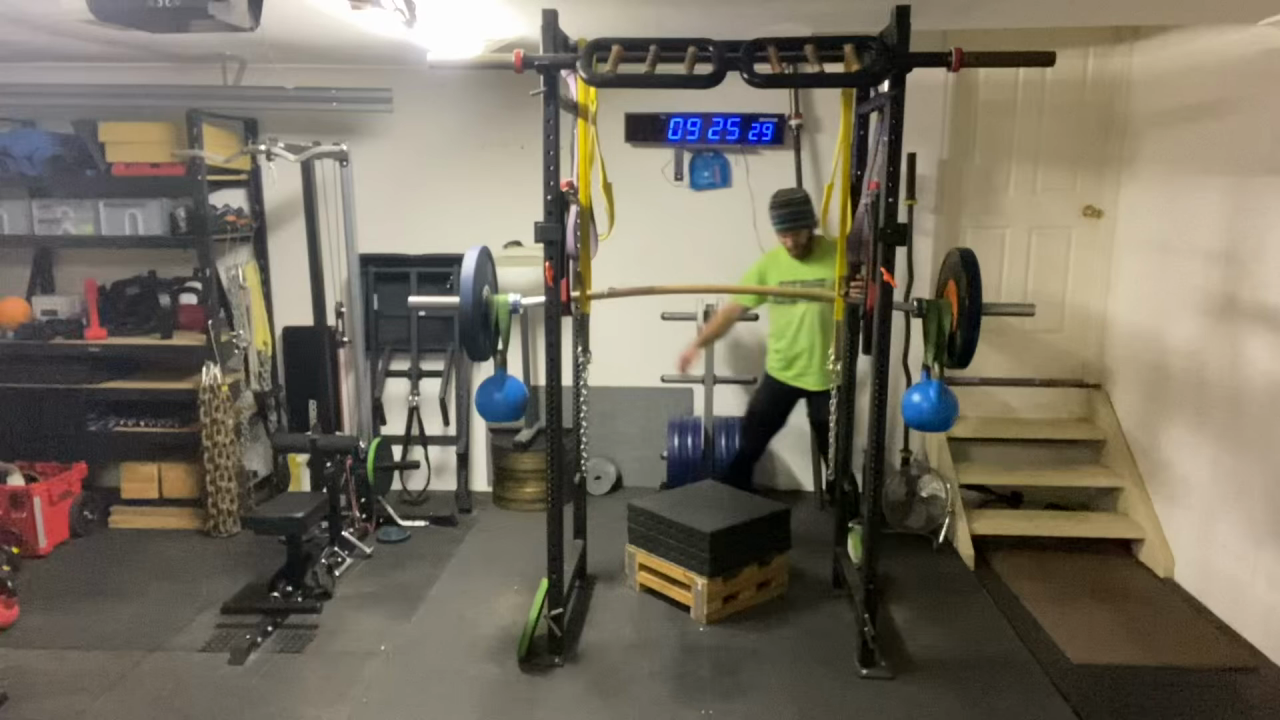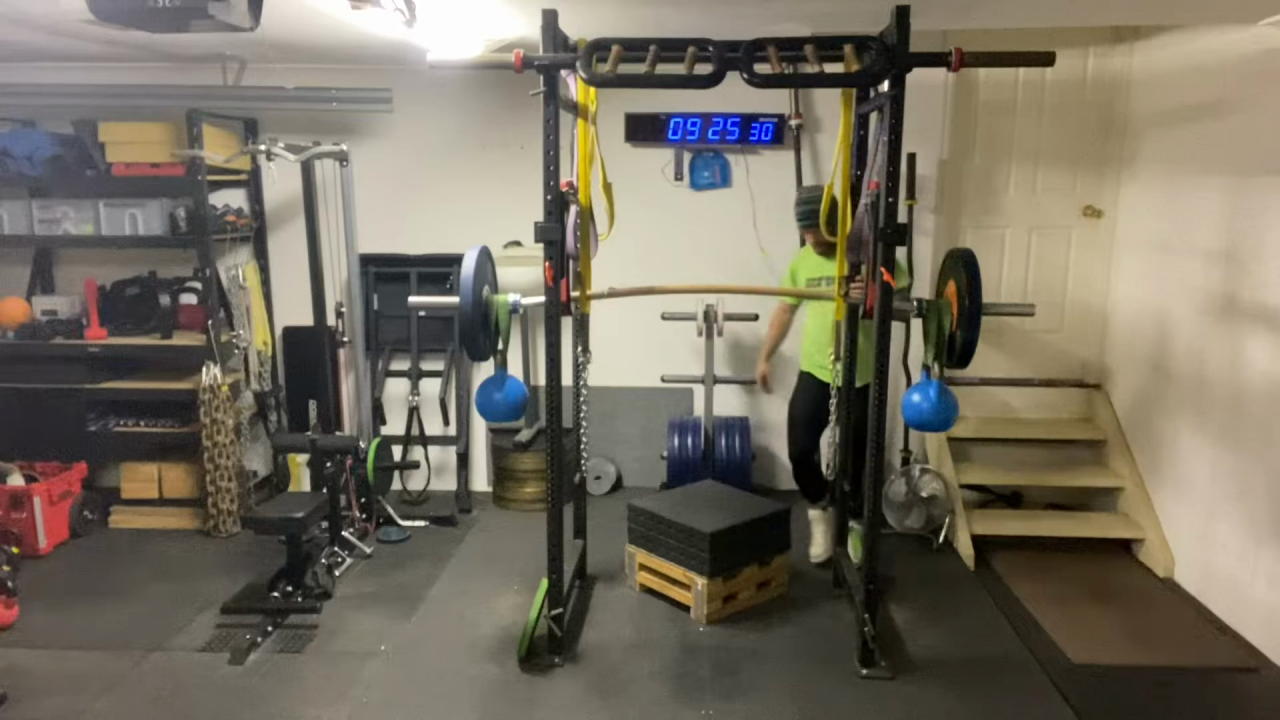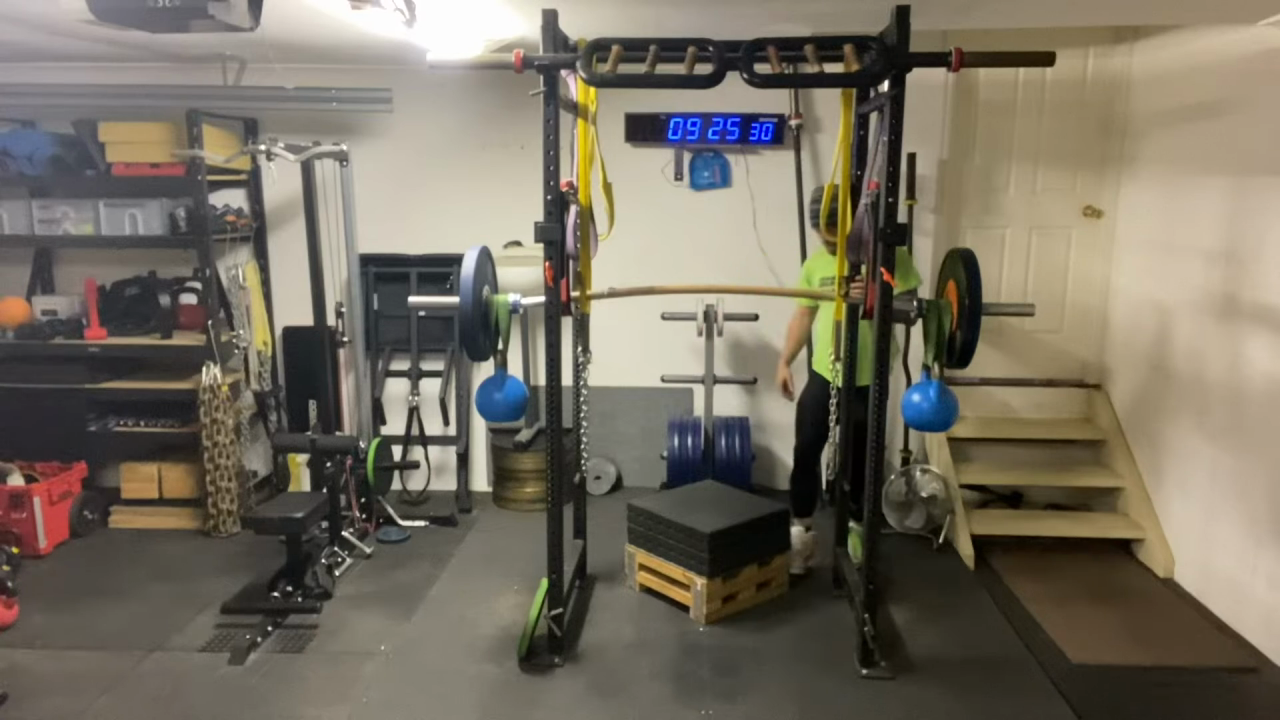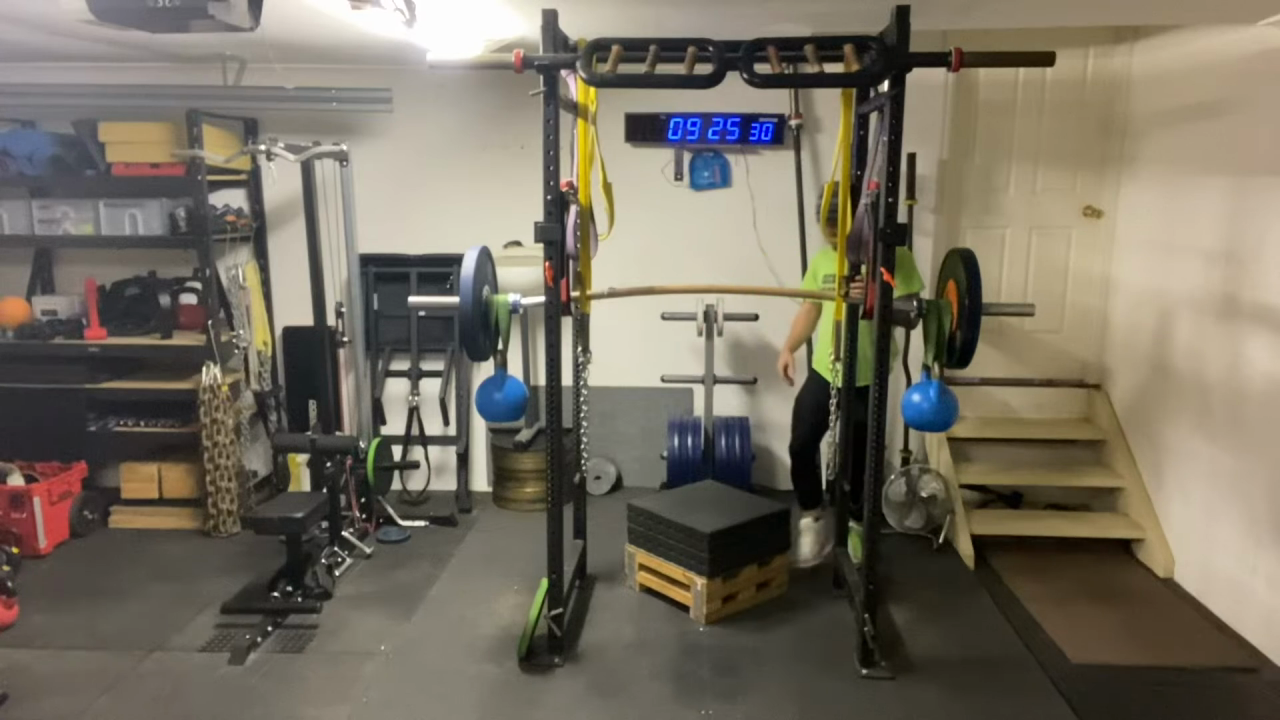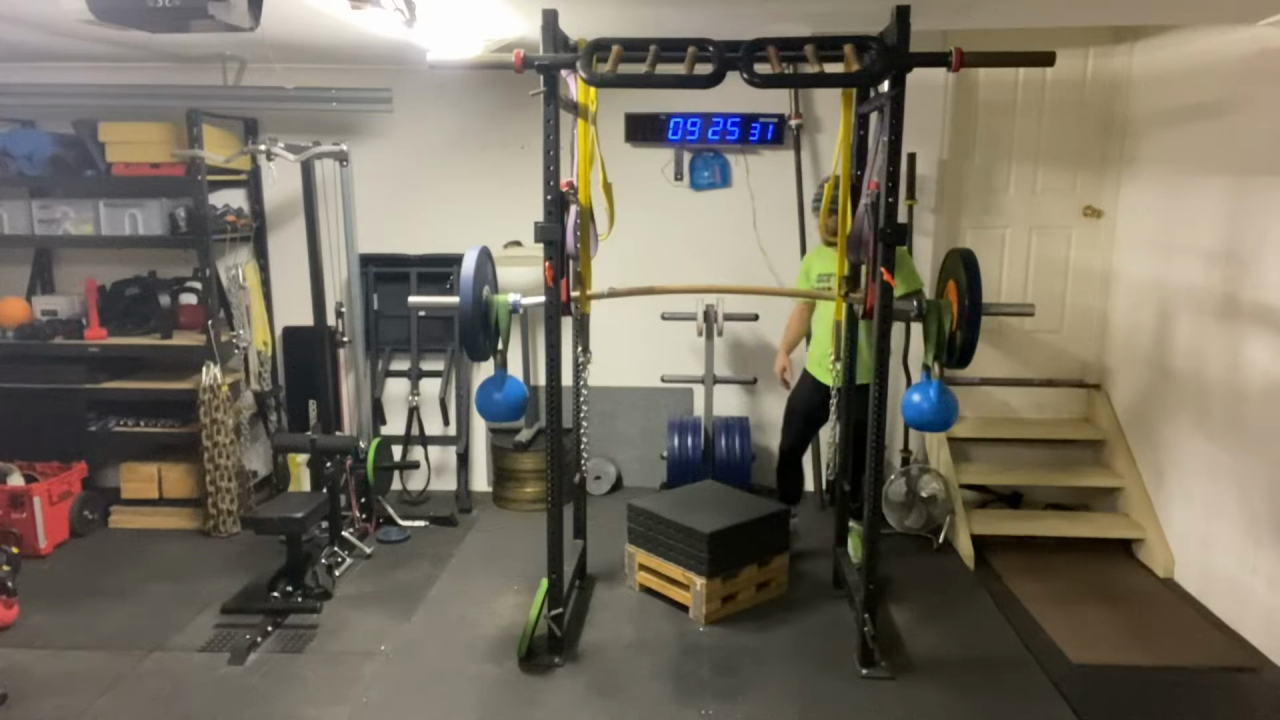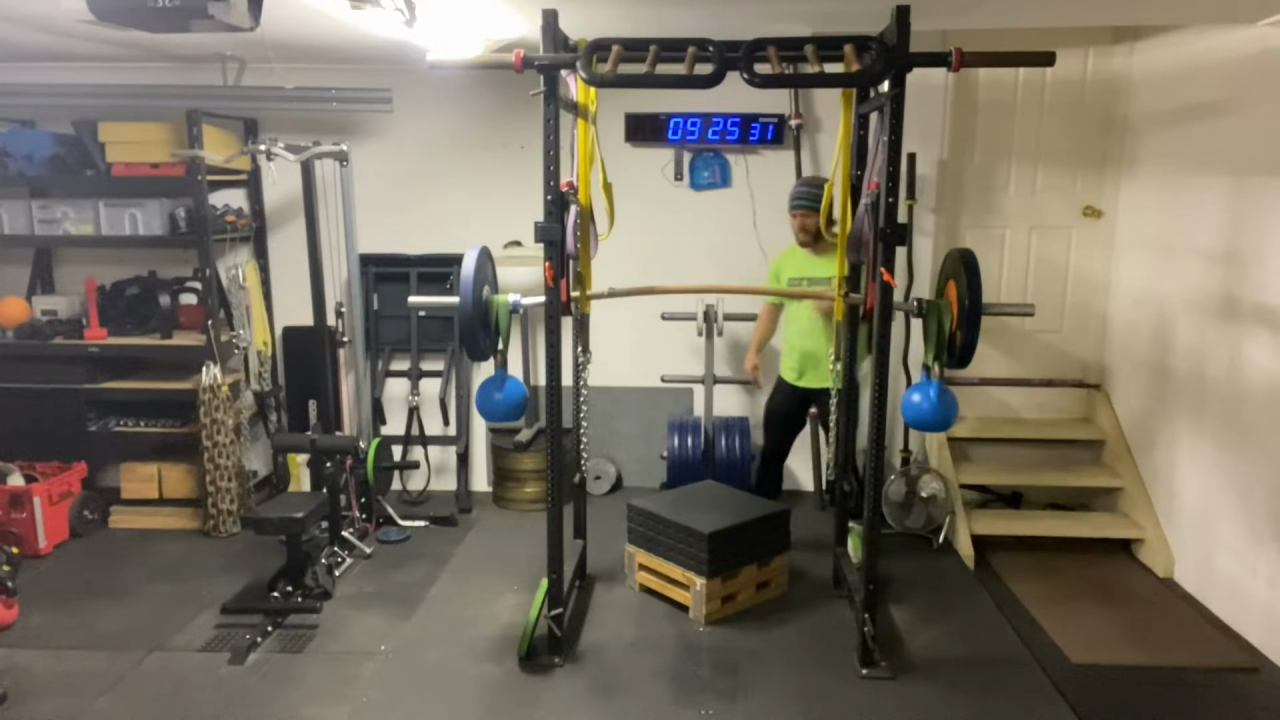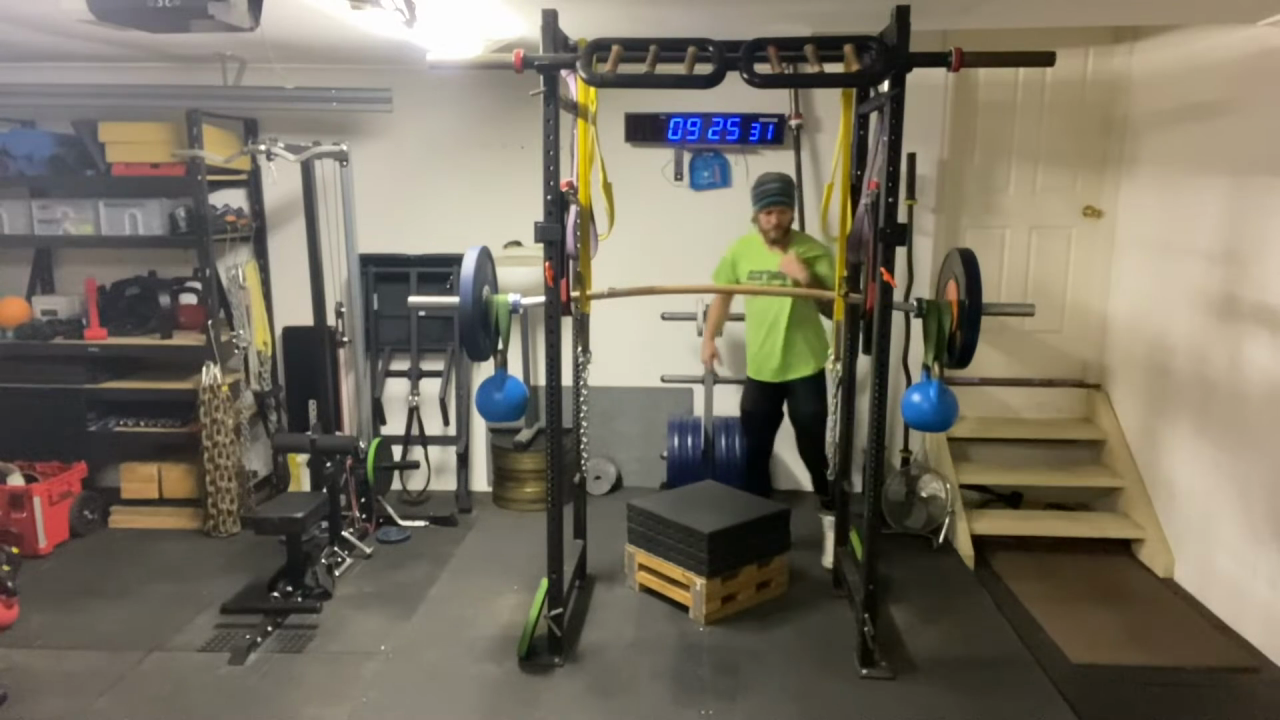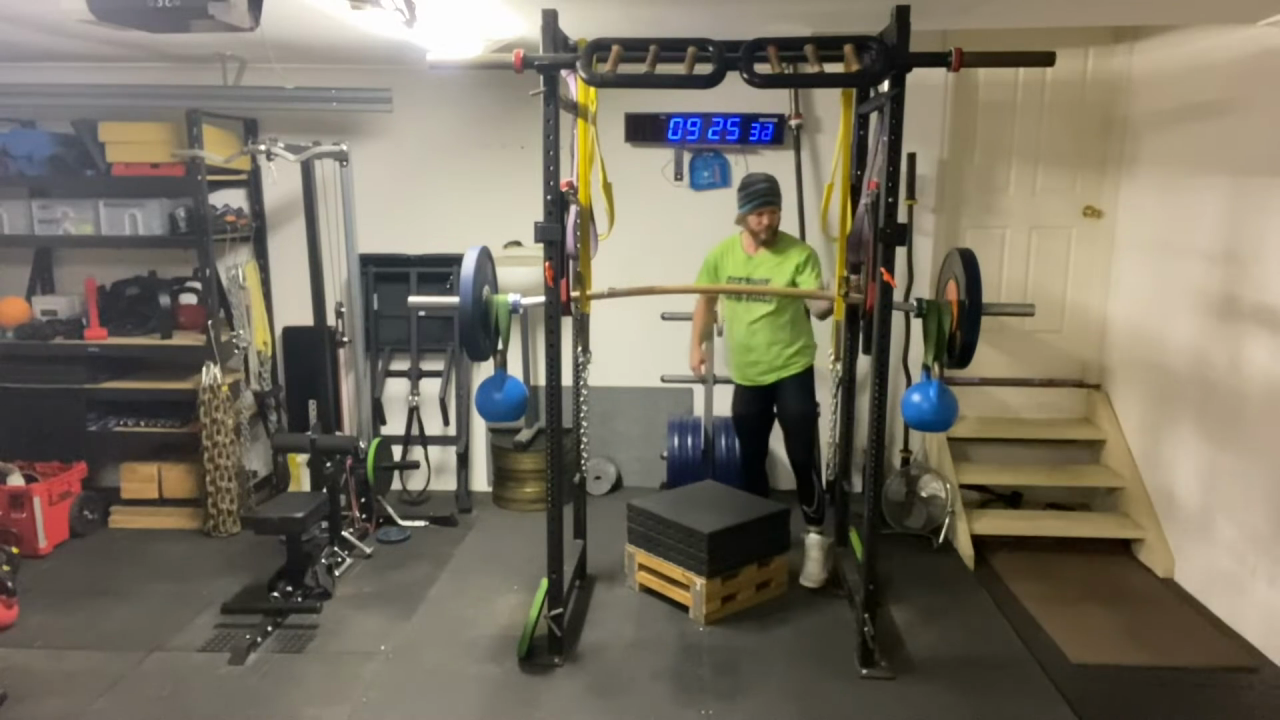
dt=0.3s
person 1, frame 1
right shoulder: (769, 263)
right elbow: (734, 309)
right wrist: (698, 344)
left hip: (827, 378)
right hip: (781, 376)
right knee: (747, 452)
person 1, frame 2
right shoulder: (802, 260)
right elbow: (785, 310)
right wrist: (764, 357)
left hip: (860, 374)
right hip: (814, 372)
left knee: (854, 459)
right knee: (800, 452)
left ankle: (855, 525)
right ankle: (820, 511)
person 1, frame 3
right shoulder: (816, 262)
right elbow: (804, 313)
right wrist: (784, 361)
left hip: (868, 379)
right hip: (824, 374)
left knee: (858, 462)
right knee: (804, 451)
left ankle: (859, 530)
right ankle: (801, 531)
person 1, frame 4
left shoulder: (892, 255)
right shoulder: (823, 258)
right wrist: (789, 348)
left hip: (866, 378)
right hip: (823, 371)
left knee: (857, 460)
right knee: (801, 447)
left ankle: (856, 528)
right ankle: (814, 523)
person 1, frame 5
right shoulder: (816, 257)
left elbow: (912, 302)
right wrist: (784, 352)
left hip: (861, 376)
right hip: (816, 372)
left knee: (854, 459)
right knee: (790, 446)
left ankle: (855, 527)
person 1, frame 6
right shoulder: (784, 257)
right elbow: (773, 307)
right wrist: (755, 349)
left hip: (837, 379)
right hip: (791, 375)
right knee: (771, 456)
person 1, frame 7
left shoulder: (814, 252)
right shoulder: (740, 250)
right elbow: (723, 294)
left wrist: (808, 279)
right wrist: (709, 337)
left hip: (805, 368)
right hip: (760, 370)
left knee: (813, 453)
right knee: (755, 456)
left ankle: (831, 523)
person 1, frame 8
left shoulder: (800, 254)
right shoulder: (722, 253)
left elbow: (820, 308)
right elbow: (707, 299)
left wrist: (836, 297)
right wrist: (697, 344)
left hip: (792, 370)
right hip: (747, 374)
left knee: (803, 460)
right knee: (751, 461)
left ankle: (816, 541)
